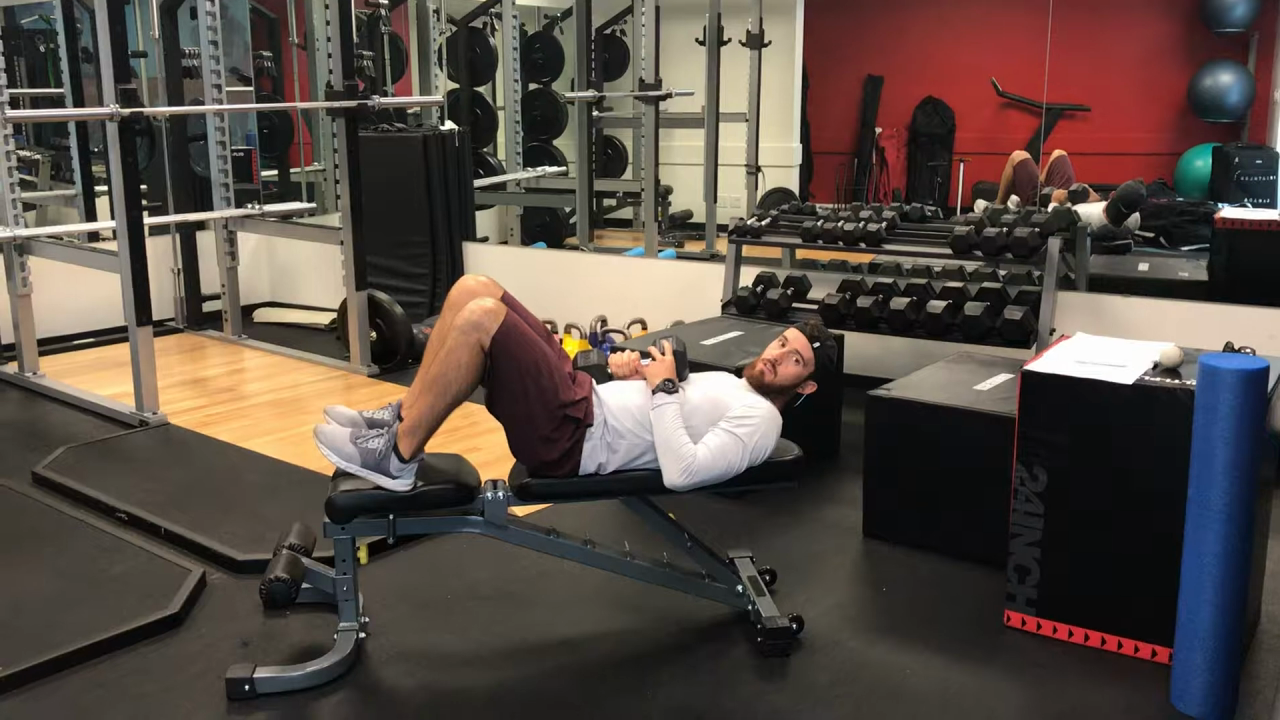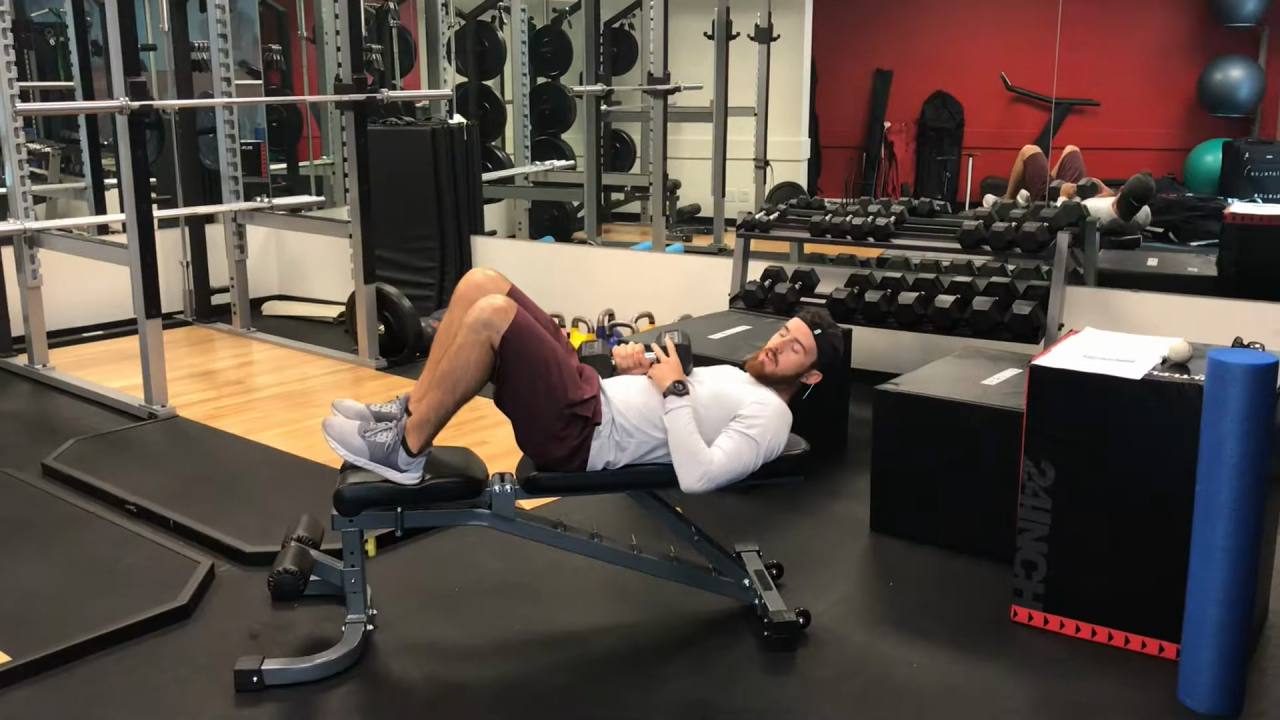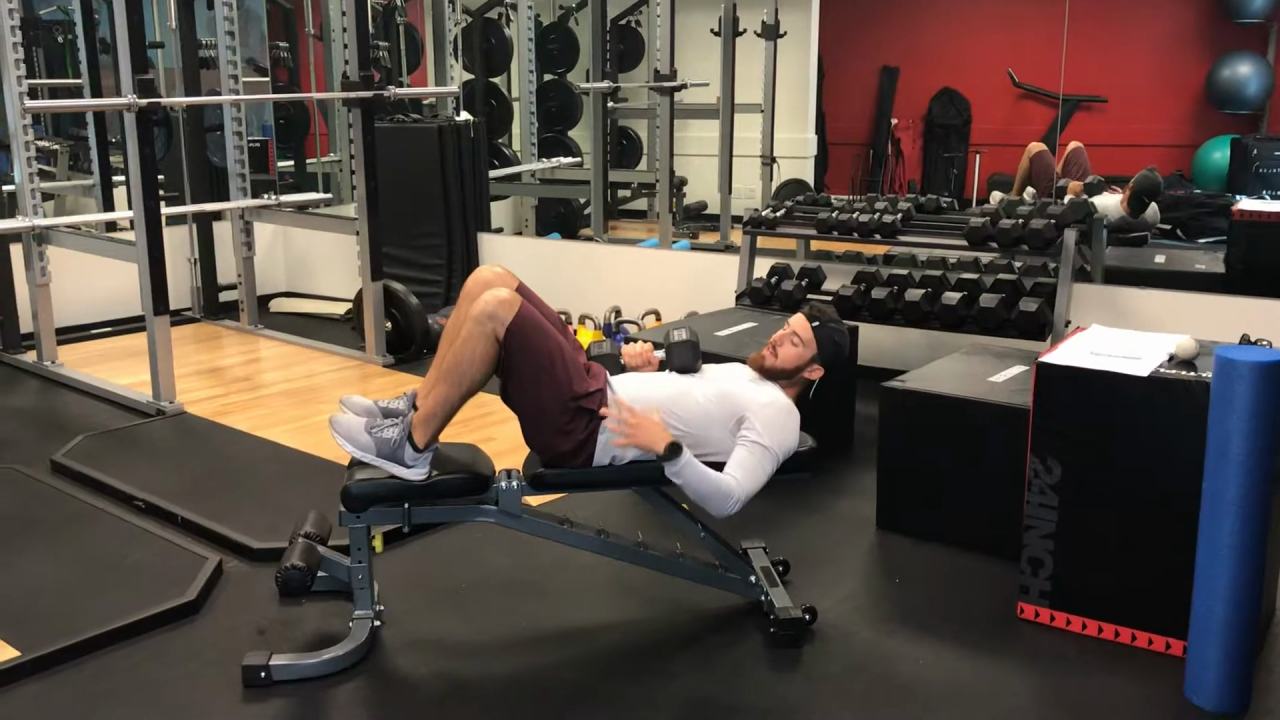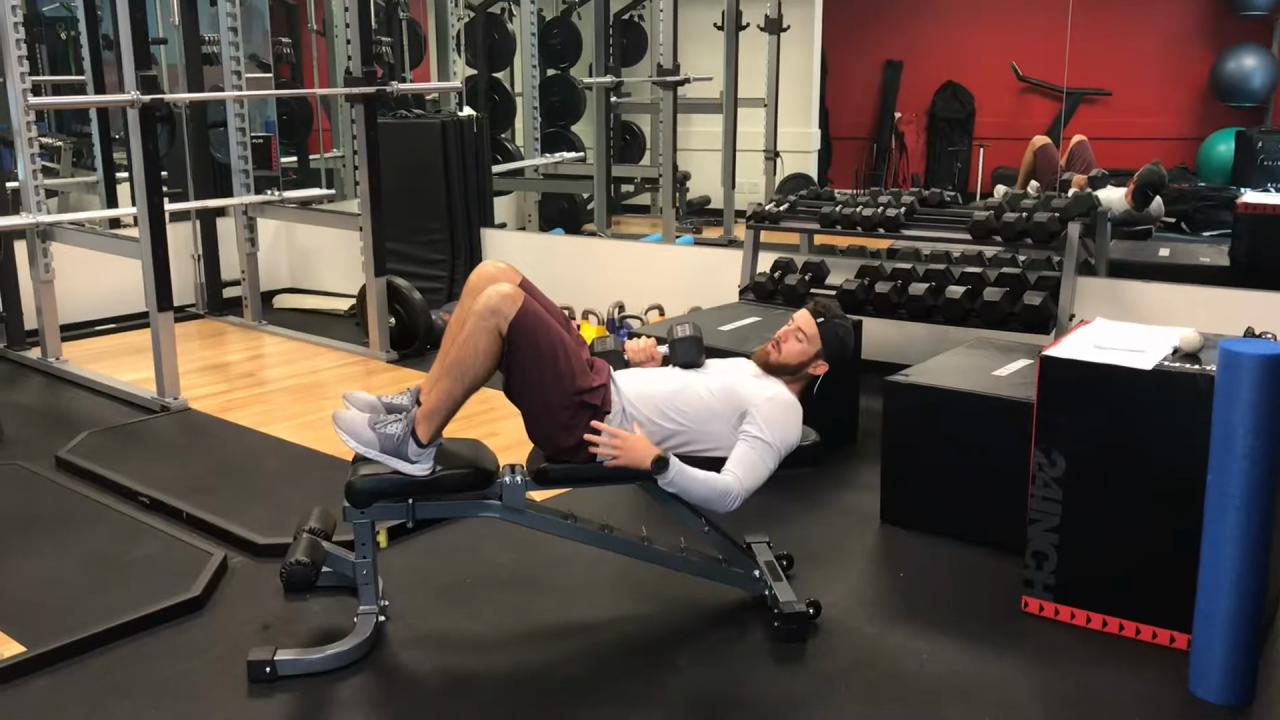
dt=0.4s
person 1, frame 1
left shoulder: (759, 420)
right shoulder: (728, 385)
left elbow: (681, 473)
left wrist: (664, 388)
right wrist: (635, 368)
left hip: (572, 439)
right hip: (582, 400)
left knee: (481, 317)
right knee: (474, 288)
left ankle: (397, 455)
right ankle: (403, 417)
person 1, frame 2
left shoulder: (768, 417)
right shoulder: (734, 377)
left elbow: (697, 477)
left wrist: (676, 388)
right wrist: (641, 364)
left hip: (580, 435)
right hip: (591, 396)
left knee: (492, 314)
right knee: (482, 283)
left ankle: (405, 448)
right ankle: (410, 411)
person 1, frame 3
left shoulder: (775, 416)
right shoulder: (743, 376)
left elbow: (728, 497)
left wrist: (668, 450)
right wrist: (646, 365)
left hip: (585, 431)
right hip: (598, 393)
left knee: (497, 308)
right knee: (490, 280)
left ankle: (411, 444)
right ankle: (418, 408)
person 1, frame 4
left shoulder: (778, 411)
right shoulder: (746, 371)
left elbow: (727, 492)
left wrist: (656, 461)
right wrist: (650, 361)
left hip: (591, 423)
right hip: (602, 387)
left knee: (499, 302)
right knee: (493, 274)
left ankle: (415, 440)
right ankle: (420, 403)
